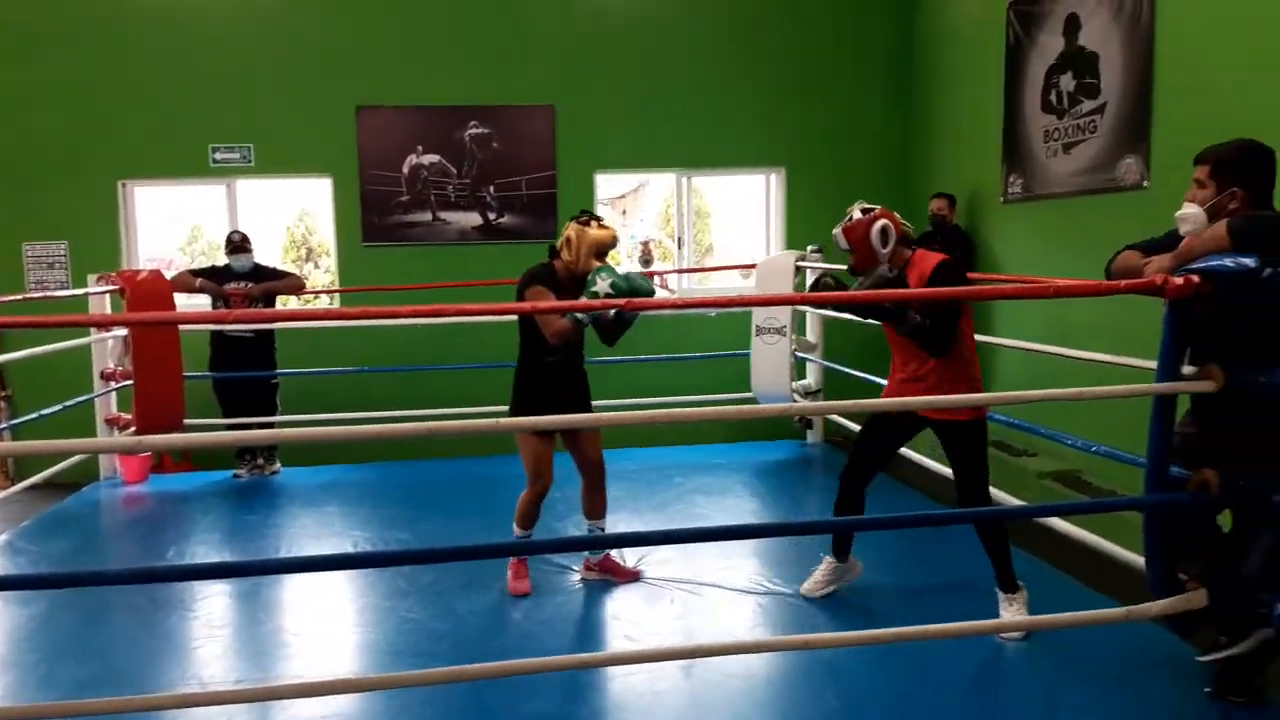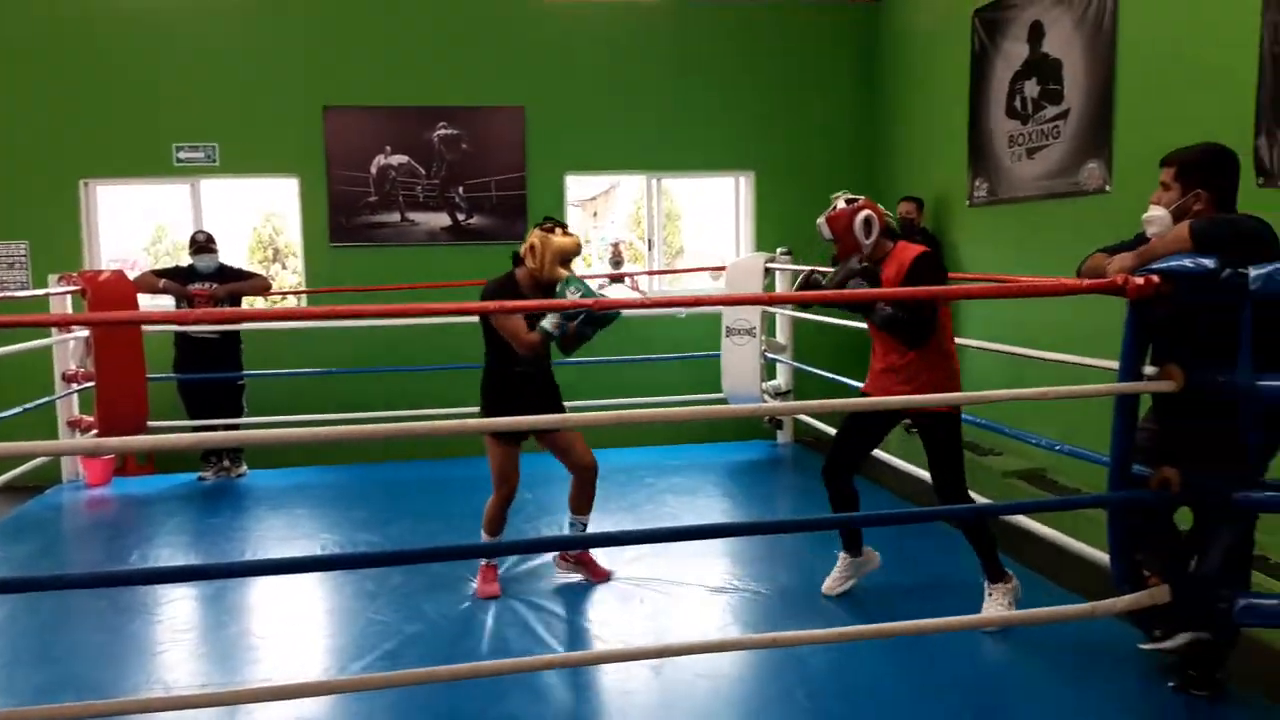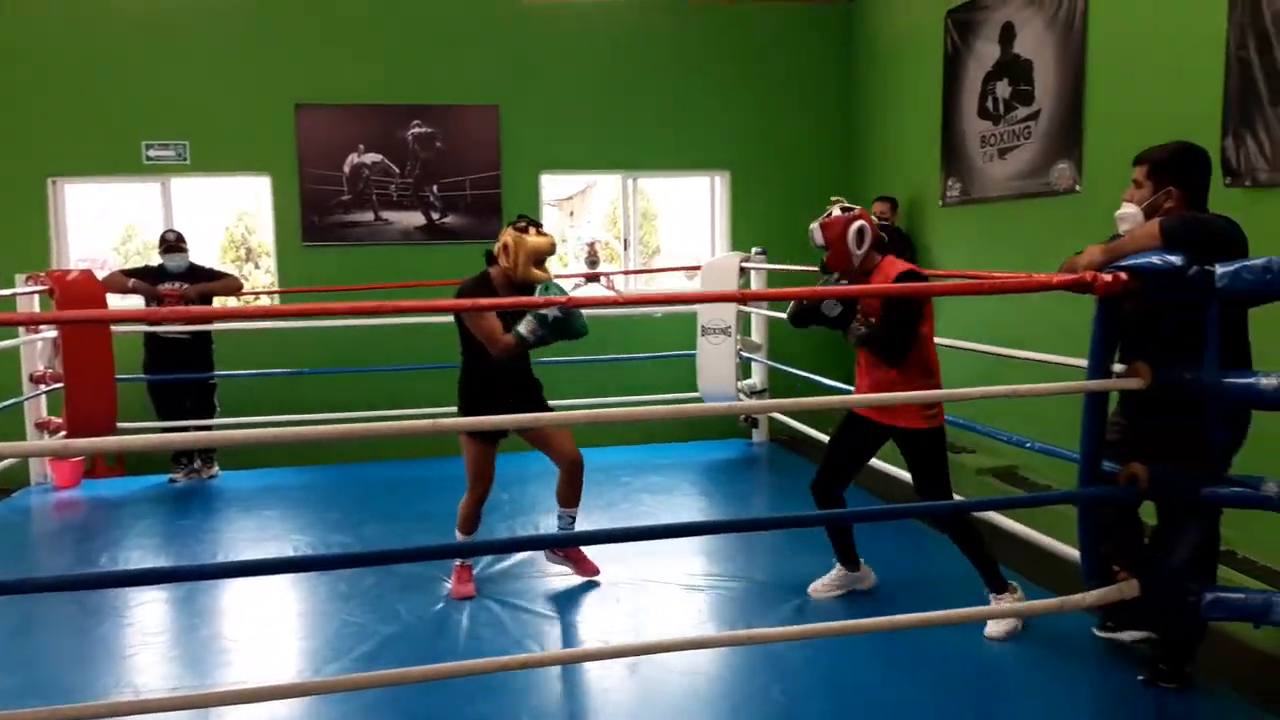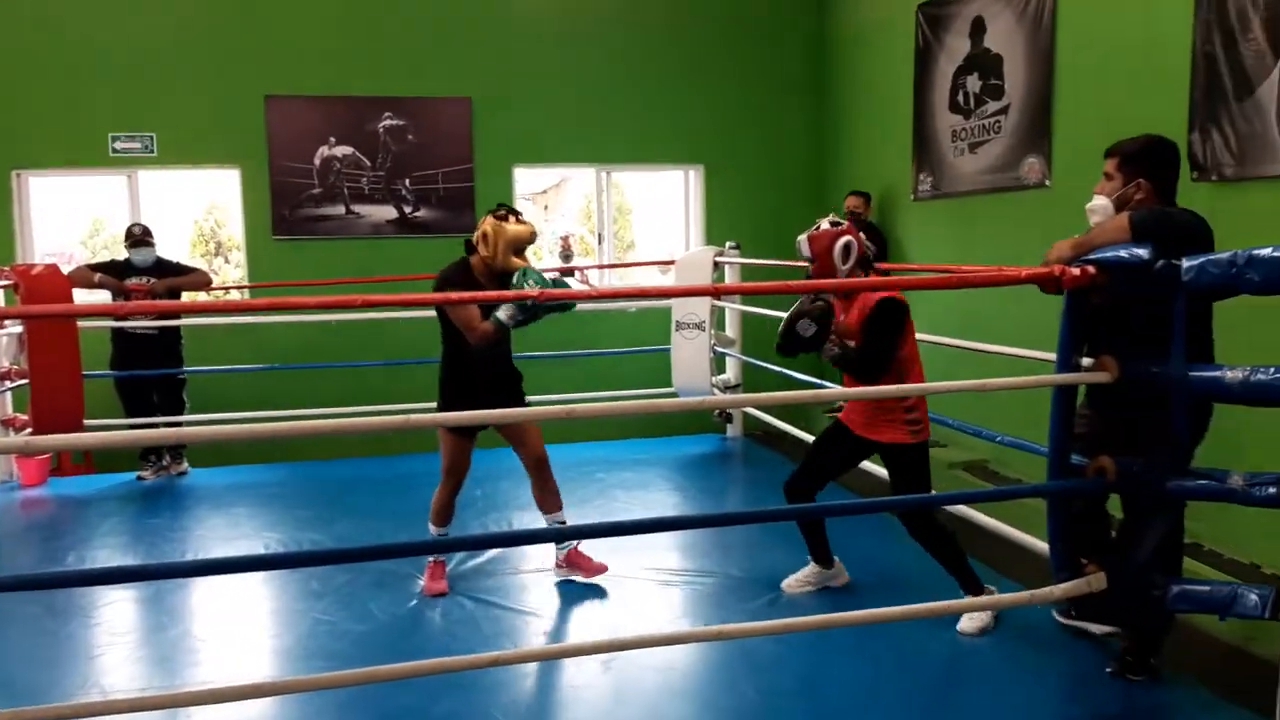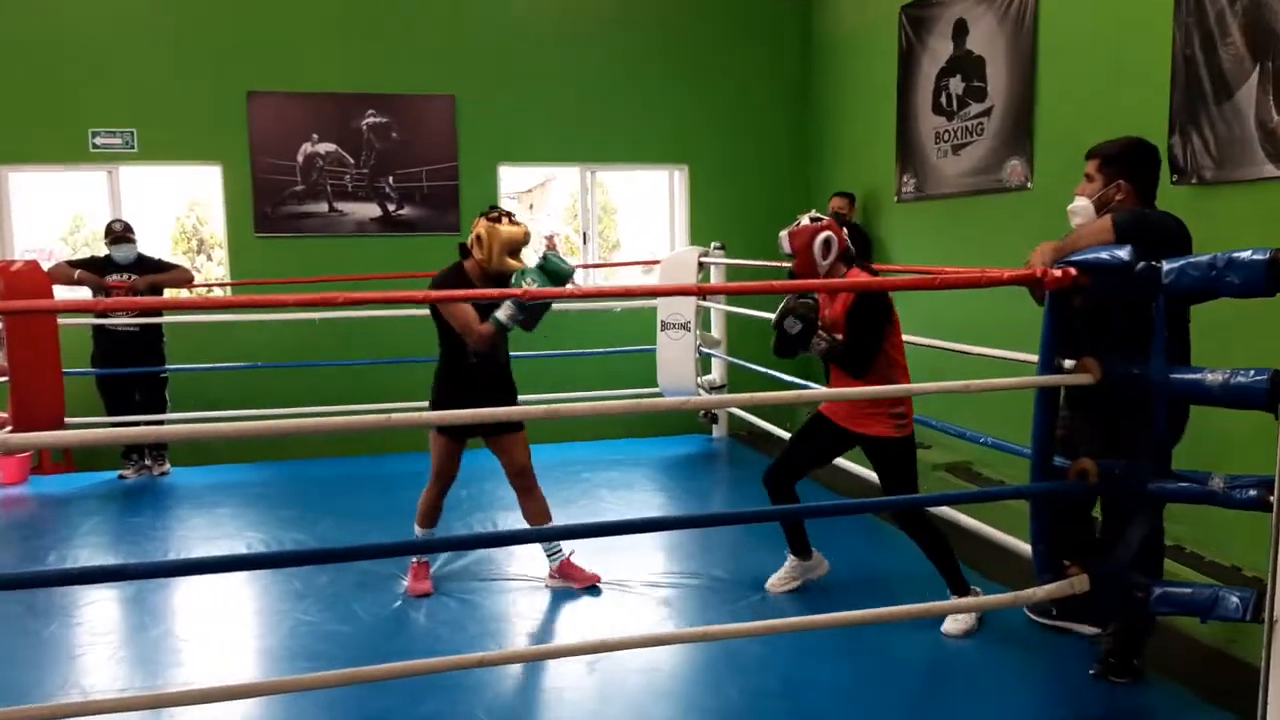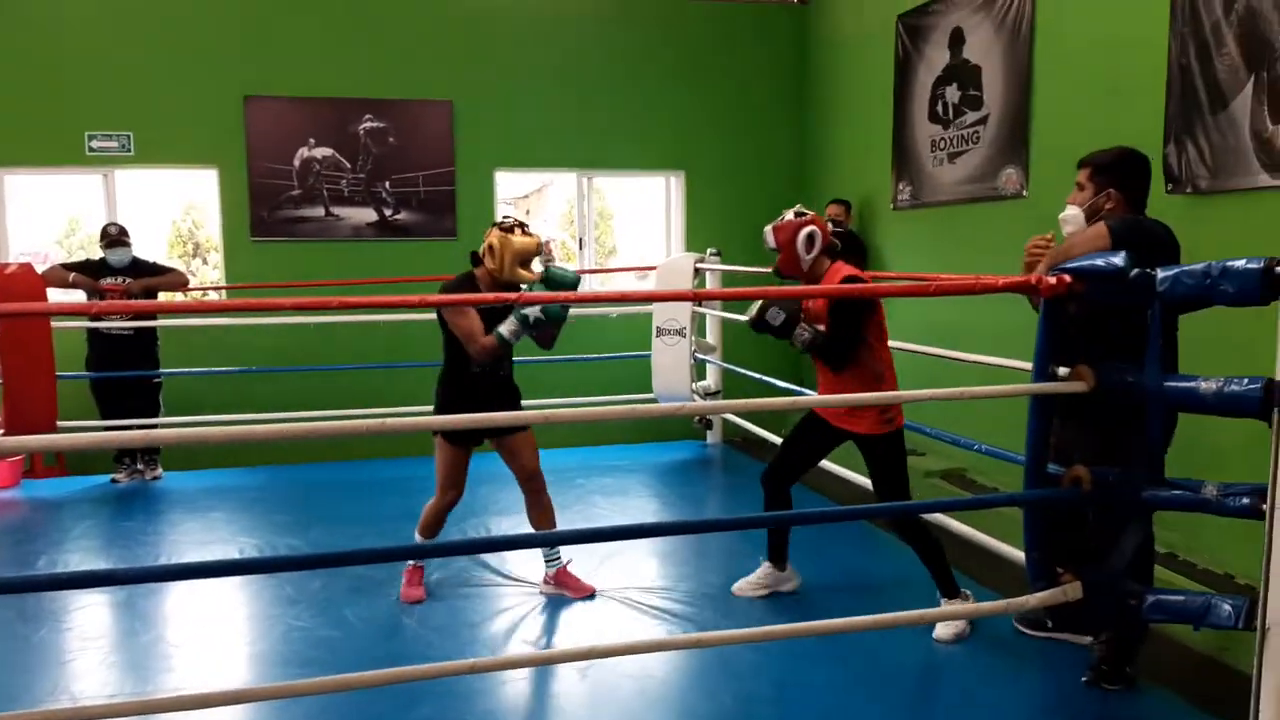
dt=0.1s
person 1, frame 1
right shoulder: (1189, 240)
right elbow: (1122, 263)
left wrist: (1176, 258)
right wrist: (1162, 265)
right hip: (1216, 409)
right ankle: (1231, 617)
person 1, frame 2
right shoulder: (1159, 242)
left elbow: (1215, 234)
right elbow: (1091, 265)
left wrist: (1137, 258)
right wrist: (1117, 264)
right hip: (1176, 407)
left knee: (1220, 529)
right knee: (1132, 500)
left ankle: (1205, 656)
right ankle: (1175, 609)
person 1, frame 3
left shoulder: (1216, 237)
right shoulder: (1136, 246)
left elbow: (1179, 232)
right elbow: (1072, 272)
left wrist: (1106, 254)
right wrist: (1087, 261)
left hip: (1202, 416)
right hip: (1143, 406)
left knee: (1185, 525)
right knee: (1105, 499)
left ankle: (1175, 646)
right ankle: (1139, 605)
person 1, frame 4
left shoulder: (1185, 232)
right shoulder: (1107, 239)
left elbow: (1148, 226)
right elbow: (1052, 275)
left wrist: (1075, 249)
right wrist: (1061, 261)
left hip: (1165, 409)
right hip: (1108, 399)
left knee: (1152, 519)
right knee: (1072, 493)
left ankle: (1143, 637)
right ankle: (1103, 597)
person 1, frame 5
left shoulder: (1162, 233)
right shoulder: (1088, 245)
left elbow: (1125, 228)
right elbow: (1056, 298)
left wrist: (1060, 253)
right wrist: (1044, 266)
left hip: (1141, 411)
right hip: (1087, 402)
left knee: (1131, 520)
right knee: (1062, 499)
left ankle: (1125, 640)
right ankle: (1086, 600)
person 1, frame 6
left shoulder: (1151, 242)
right shoulder: (1081, 250)
left elbow: (1118, 234)
left wrist: (1053, 261)
right wrist: (1040, 266)
left hip: (1129, 418)
right hip: (1077, 408)
left knee: (1121, 528)
right knee: (1057, 509)
left ankle: (1118, 648)
right ankle: (1078, 610)
person 2, frame 1
left shoulder: (941, 270)
right shoulder: (884, 275)
left elbow: (938, 341)
left wrist: (896, 302)
right wrist: (842, 291)
left hip: (956, 400)
right hip: (904, 396)
left knee: (974, 501)
right knee: (852, 478)
left ankle: (1010, 591)
right ankle: (839, 559)
person 2, frame 2
left shoulder: (920, 262)
right shoulder: (867, 265)
left elbow: (918, 331)
left wrist: (871, 300)
right wrist: (828, 287)
left hip: (931, 394)
right hip: (883, 388)
left knee: (950, 494)
right knee: (834, 470)
left ankle: (999, 581)
right ankle: (855, 554)
person 2, frame 3
left shoulder: (901, 281)
right shoulder: (853, 280)
left elbow: (894, 351)
left wrist: (845, 318)
right wrist: (814, 308)
left hip: (915, 413)
right hip: (870, 407)
left knee: (939, 509)
right knee: (825, 486)
left ankle: (1003, 592)
right ankle: (851, 568)
person 2, frame 4
left shoulder: (883, 302)
right shoulder: (837, 296)
left elbow: (870, 369)
left wrist: (822, 339)
right wrist: (800, 331)
left hip: (900, 428)
right hip: (857, 420)
left knee: (917, 520)
right knee: (797, 487)
left ankle: (978, 594)
right ankle: (825, 566)
person 2, frame 5
left shoulder: (865, 293)
right shoulder: (824, 291)
left elbow: (857, 364)
left wrist: (812, 333)
right wrist: (794, 333)
left hip: (885, 418)
right hip: (839, 411)
left knee: (906, 513)
right knee: (778, 476)
left ankle: (964, 593)
right ankle: (804, 559)
person 2, frame 6
left shoulder: (849, 285)
right shoulder: (811, 285)
left elbow: (838, 355)
left wrist: (792, 326)
right wrist: (777, 317)
left hip: (873, 415)
right hip: (830, 408)
left knee: (897, 512)
right knee: (774, 478)
left ankle: (954, 596)
right ankle: (777, 568)
person 3, frame 1
left shoulder: (584, 282)
right shoulder: (537, 280)
left elbow: (609, 335)
right elbow: (557, 332)
left wrist: (629, 304)
right wrist: (594, 299)
left hip: (572, 389)
right hip: (534, 394)
left knee: (594, 471)
right knee: (539, 484)
left ankle: (596, 561)
right ankle: (517, 561)
person 3, frame 2
left shoulder: (550, 291)
right shoulder: (499, 291)
left elbow: (568, 345)
right elbow: (526, 345)
left wrist: (592, 321)
right wrist: (562, 312)
left hip: (543, 395)
right hip: (504, 401)
left knee: (586, 467)
right knee: (505, 490)
left ankle: (573, 551)
right ankle: (487, 565)
person 3, frame 3
left shoulder: (524, 289)
right shoulder: (474, 292)
right elbow: (500, 347)
left wrist: (561, 326)
right wrist: (540, 315)
left hip: (523, 390)
right hip: (482, 398)
left knee: (571, 460)
right knee: (479, 488)
left ankle: (564, 544)
right ankle: (461, 565)
person 3, frame 4
left shoulder: (503, 277)
right shoulder: (453, 280)
right elbow: (479, 335)
left wrist: (543, 302)
right wrist: (518, 302)
left hip: (503, 383)
right hip: (462, 390)
left knee: (539, 463)
right knee: (452, 480)
left ankle: (567, 553)
right ankle: (435, 562)
person 3, frame 5
left shoulder: (500, 279)
right shoulder: (448, 283)
left elbow: (527, 322)
right elbow: (479, 338)
left wrist: (547, 289)
right wrist: (517, 301)
left hip: (498, 392)
right hip: (456, 397)
left knee: (524, 480)
right knee: (439, 486)
left ankle: (559, 564)
right ankle: (419, 563)
person 3, frame 6
left shoulder: (510, 291)
right shoulder: (455, 292)
left elbow: (546, 341)
right elbow: (481, 350)
left wrist: (558, 302)
right wrist: (522, 316)
left hip: (502, 398)
right hip: (459, 403)
left knee: (533, 480)
right knee: (448, 496)
left ankle: (555, 571)
right ankle: (414, 567)
person 4, frame 1
left shoulder: (266, 273)
right shoulder: (215, 274)
left elbow: (298, 283)
right elbow: (176, 281)
left wrist: (264, 288)
right wrist: (203, 285)
left hip: (260, 357)
right hip: (225, 359)
left knee: (266, 408)
right knee: (234, 411)
left ankle: (268, 453)
right ankle: (246, 456)
person 4, frame 2
left shoulder: (231, 274)
right shoulder: (178, 274)
left elbow: (264, 284)
right elbow: (139, 281)
left wrist: (229, 289)
right wrist: (167, 285)
left hip: (226, 358)
right hip: (189, 359)
left knee: (231, 409)
right knee: (199, 413)
left ankle: (234, 455)
right ankle: (212, 458)
person 4, frame 3
left shoulder: (202, 273)
right shoulder: (148, 274)
left elbow: (236, 284)
right elbow: (109, 281)
left wrist: (200, 289)
right wrist: (136, 286)
left hip: (197, 358)
right hip: (159, 361)
left knee: (204, 410)
right knee: (170, 414)
left ankle: (206, 456)
right ankle: (183, 461)
person 4, frame 4
left shoulder: (169, 268)
right shoulder: (115, 269)
left elbow: (205, 279)
right elbow: (74, 276)
left wrist: (168, 283)
right wrist: (103, 280)
left hip: (166, 354)
right hip: (127, 357)
left knee: (173, 406)
right knee: (137, 411)
left ankle: (175, 453)
right ankle: (151, 458)
person 4, frame 5
left shoulder: (151, 265)
right shoulder: (96, 265)
left elbow: (186, 276)
right elbow: (54, 272)
left wrist: (149, 280)
right wrist: (82, 276)
left hip: (148, 352)
right hip: (108, 354)
left knee: (154, 406)
right knee: (119, 410)
left ankle: (158, 453)
right ankle: (134, 457)
person 4, frame 6
left shoulder: (146, 268)
right shoulder: (90, 268)
left elbow: (181, 280)
right elbow: (48, 275)
left wrist: (144, 284)
right wrist: (77, 279)
left hip: (142, 356)
right hip: (103, 358)
left knee: (147, 410)
right knee: (112, 414)
left ankle: (150, 458)
right ankle: (126, 460)
